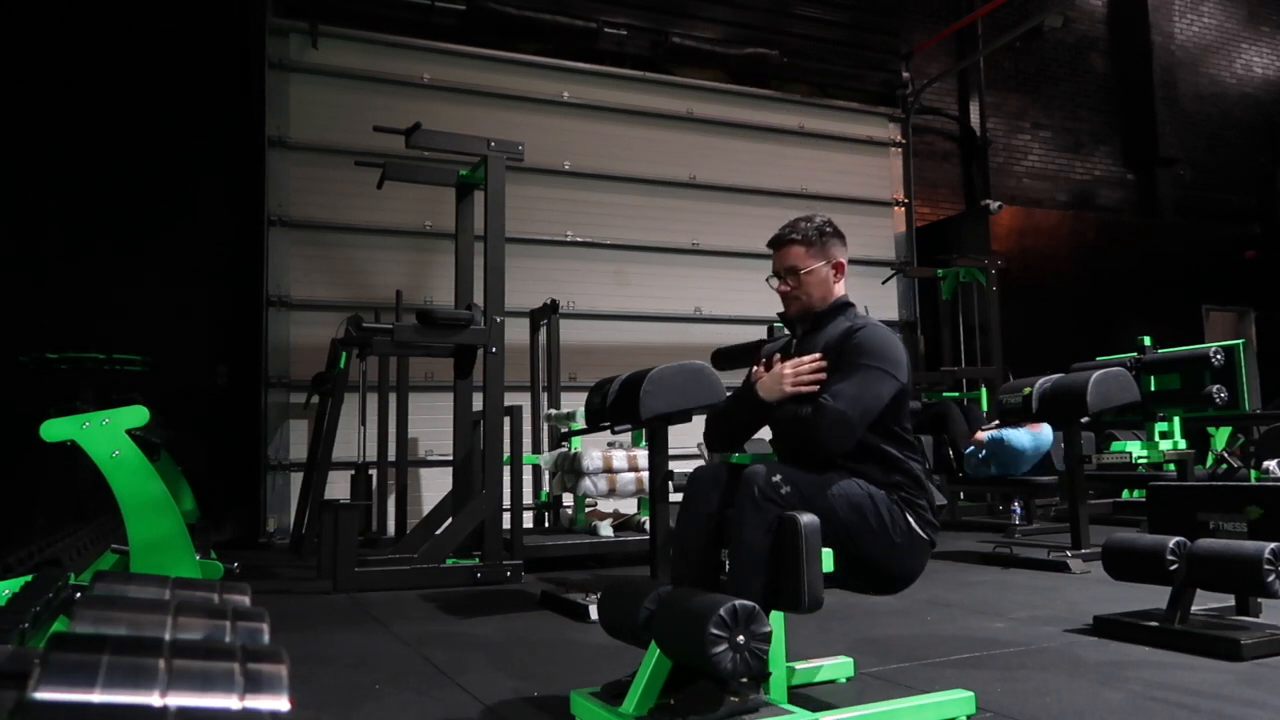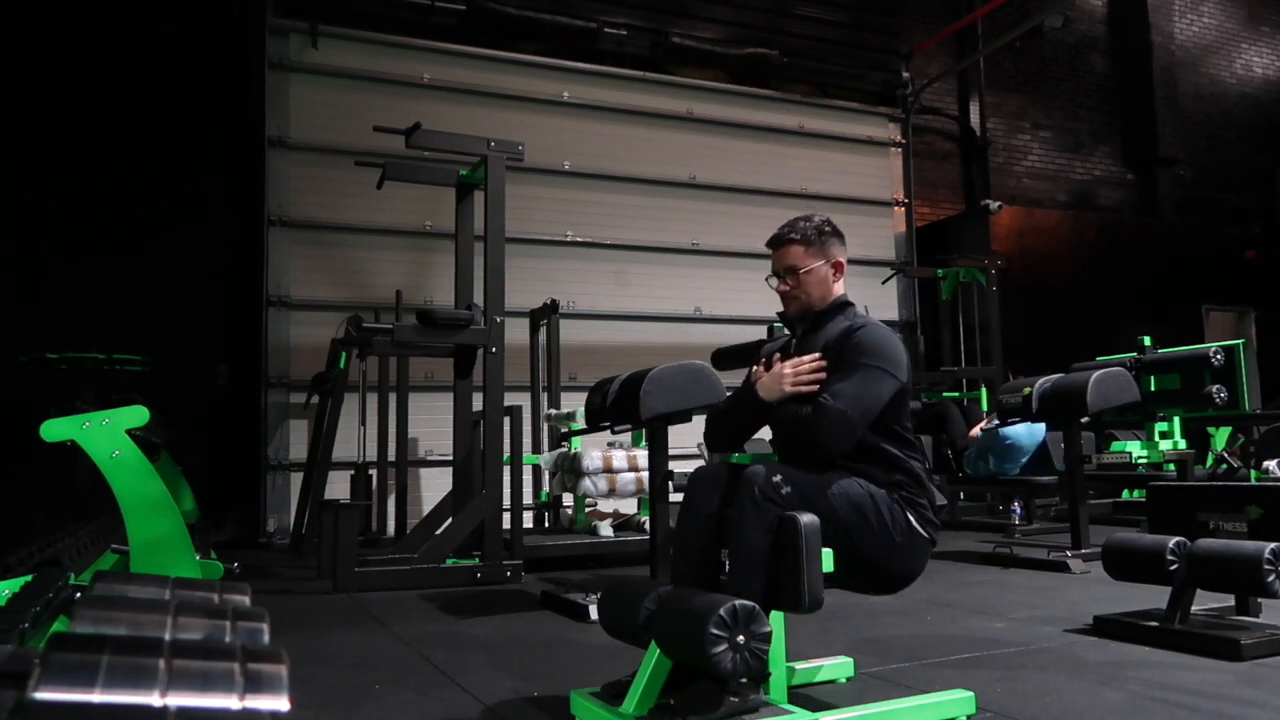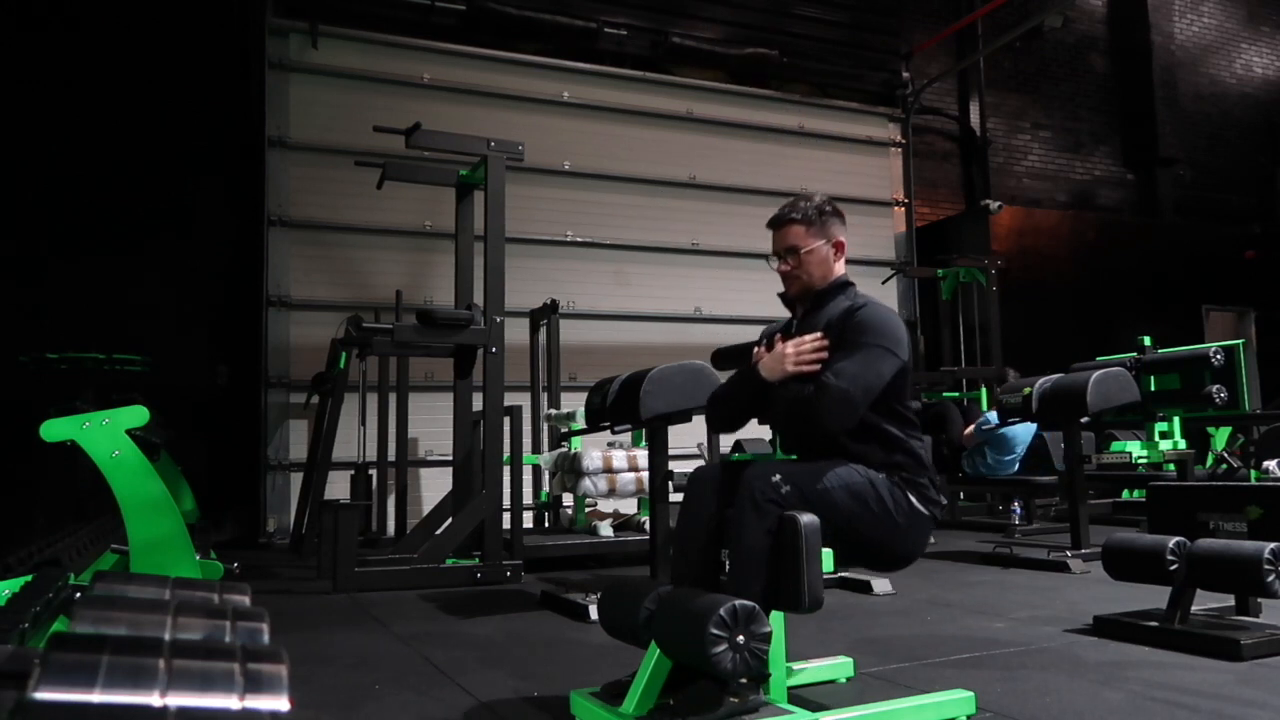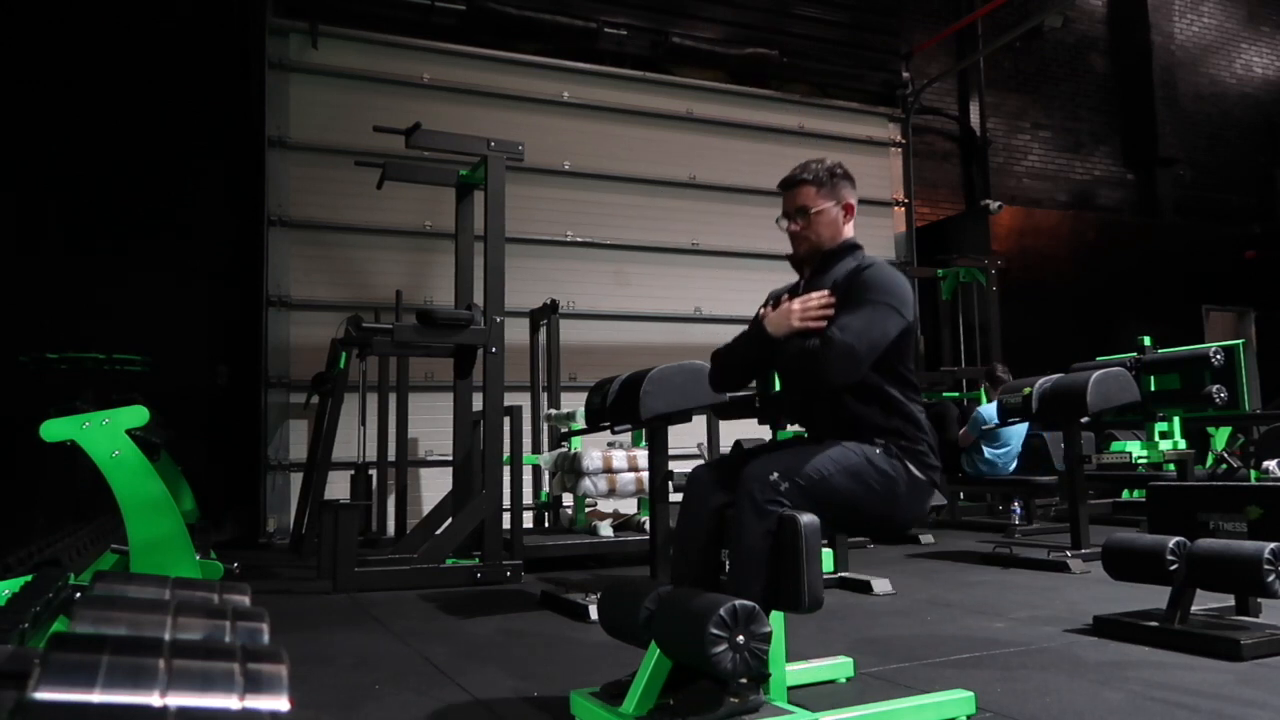
dt=0.2s
person 1, frame 1
left shoulder: (870, 342)
right shoulder: (784, 352)
left elbow: (830, 431)
right elbow: (719, 437)
left wrist: (771, 403)
right wrist: (760, 394)
left hip: (894, 526)
right hip: (822, 514)
left knee: (764, 483)
right knee: (709, 483)
left ankle: (742, 671)
person 1, frame 2
left shoulder: (870, 342)
right shoulder: (784, 352)
left elbow: (830, 430)
right elbow: (719, 437)
left wrist: (770, 403)
right wrist: (760, 394)
left hip: (894, 523)
right hip: (826, 508)
left knee: (765, 484)
right knee: (710, 484)
left ankle: (742, 672)
person 1, frame 3
left shoulder: (870, 320)
right shoulder: (784, 331)
left elbow: (831, 407)
right elbow: (720, 416)
left wrist: (770, 390)
right wrist: (764, 374)
left hip: (894, 500)
right hip: (829, 485)
left knee: (767, 485)
right knee: (709, 485)
left ankle: (743, 671)
person 1, frame 4
left shoulder: (877, 281)
right shoulder: (789, 296)
left elbow: (836, 361)
right elbow: (722, 376)
left wrist: (776, 341)
right wrist: (769, 332)
left hip: (891, 465)
right hip: (826, 451)
left knee: (768, 484)
right knee: (707, 485)
